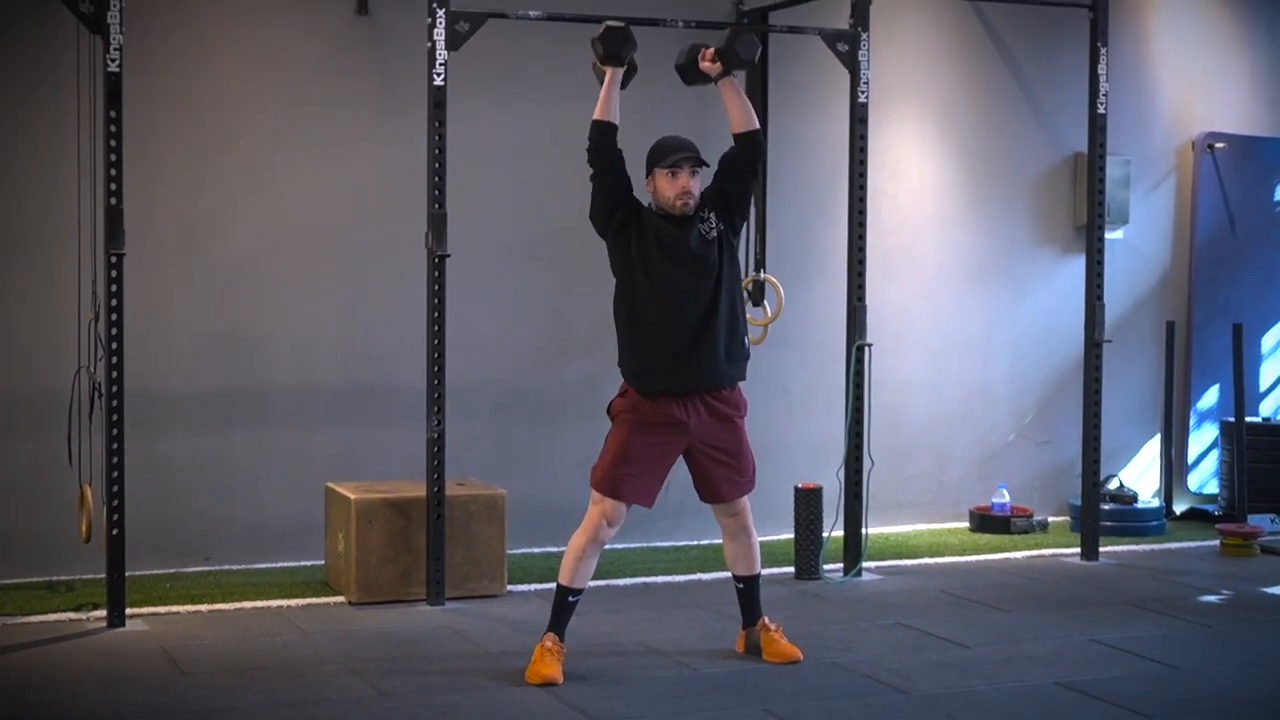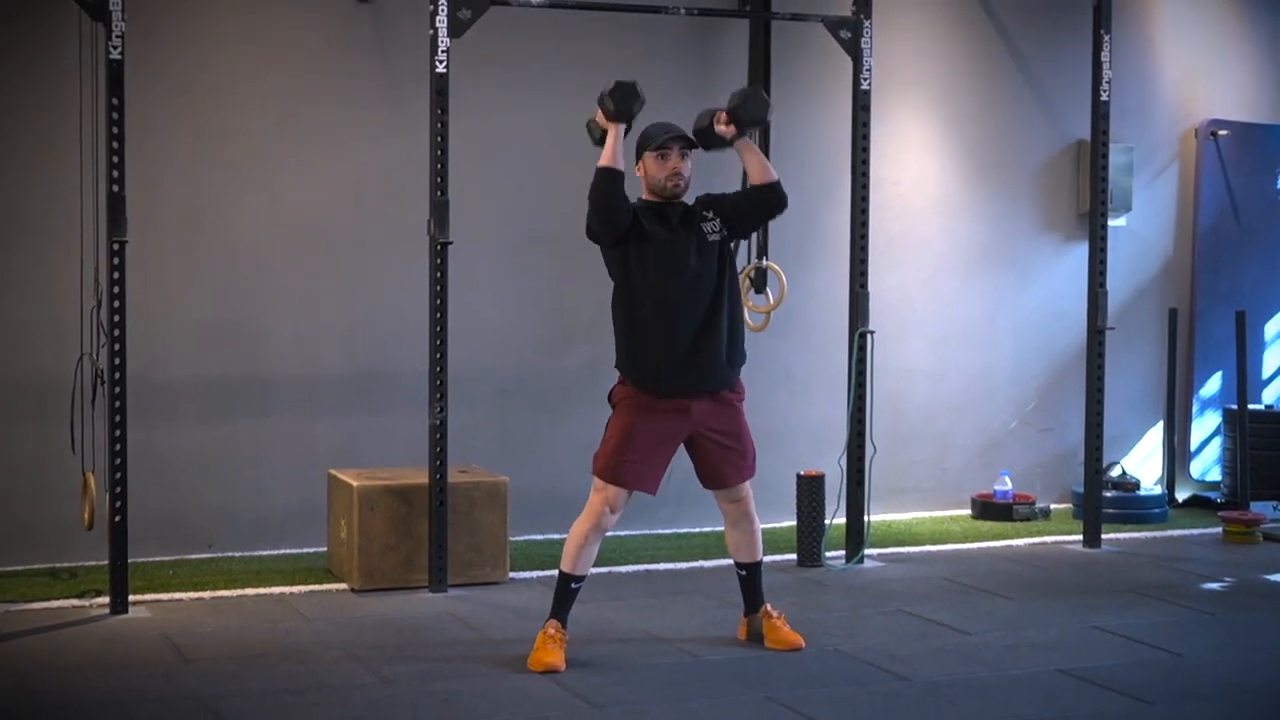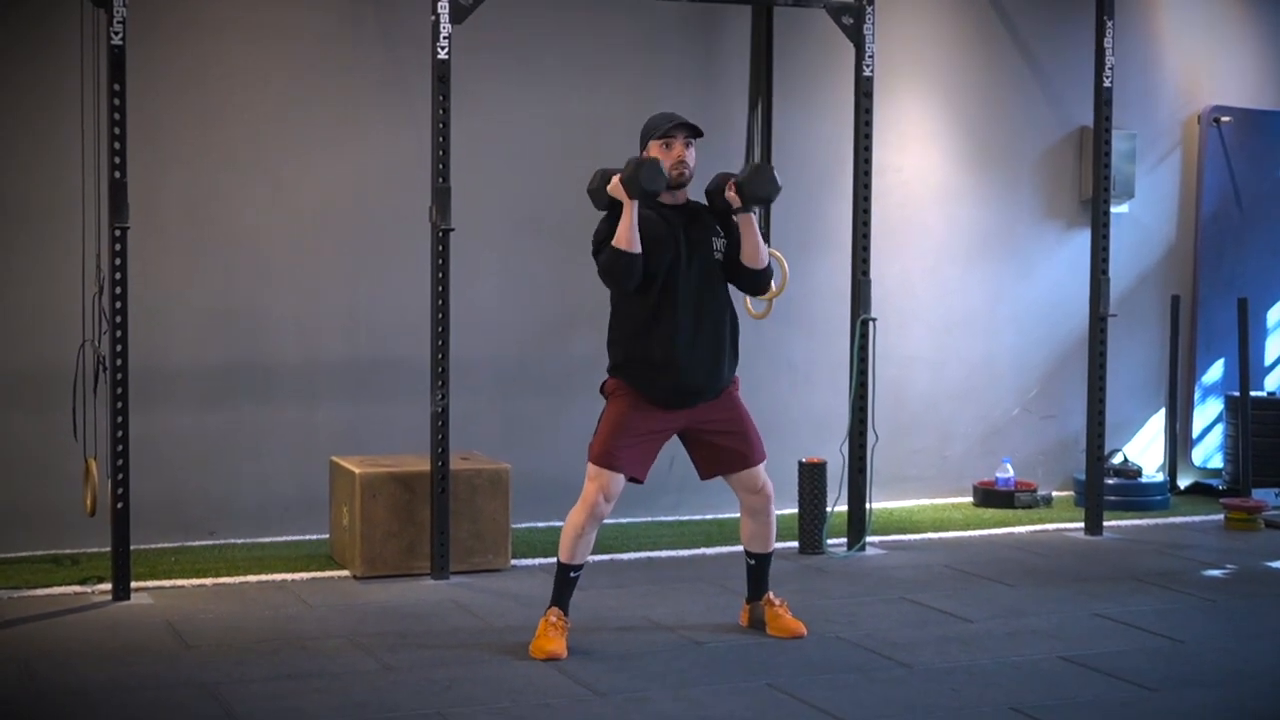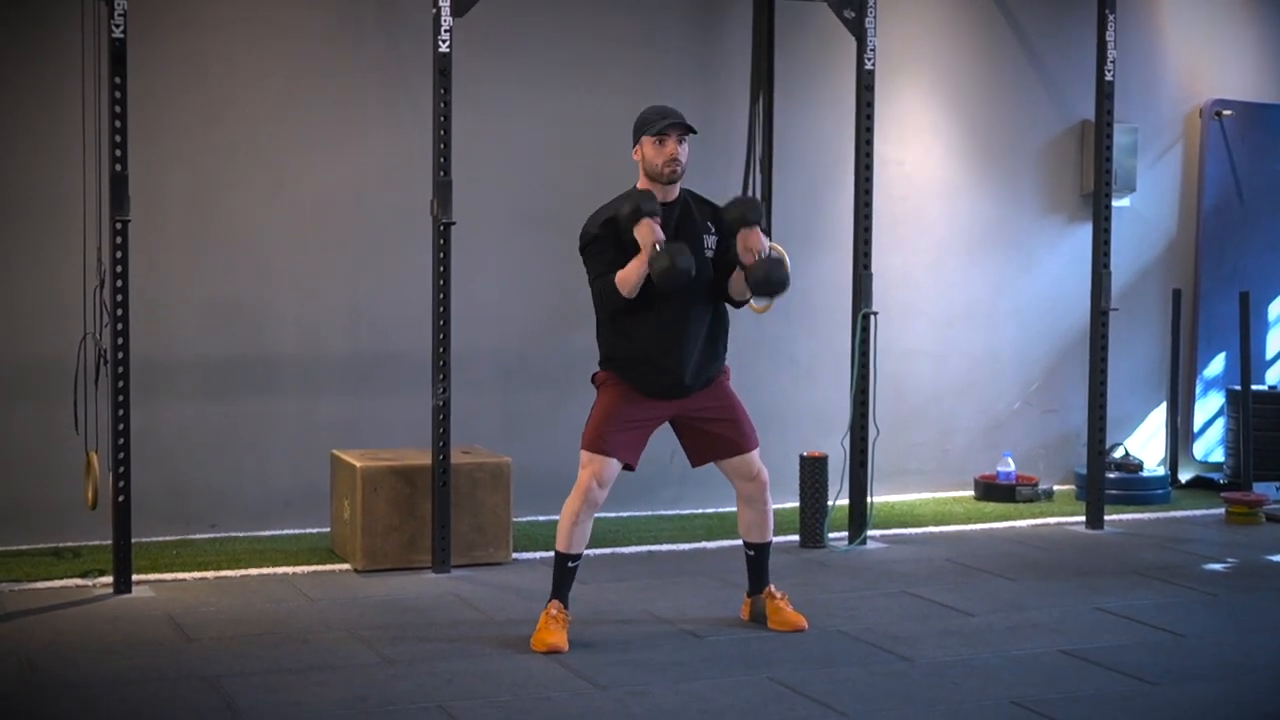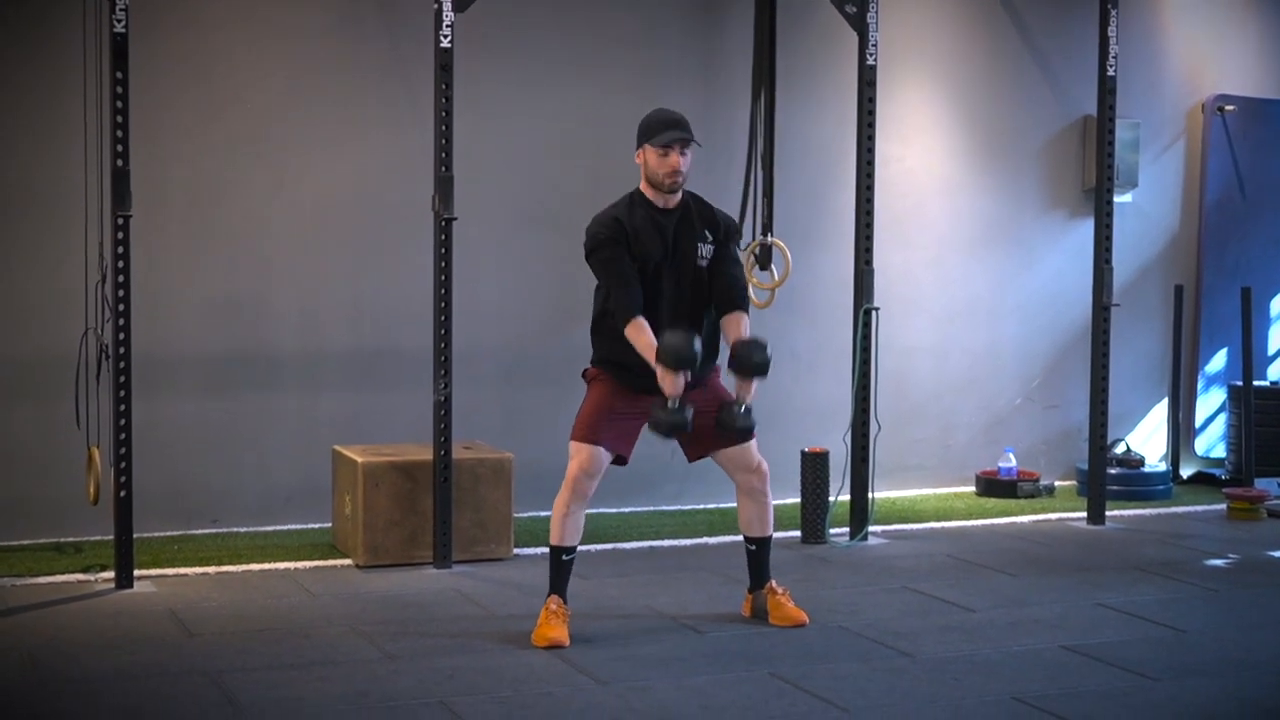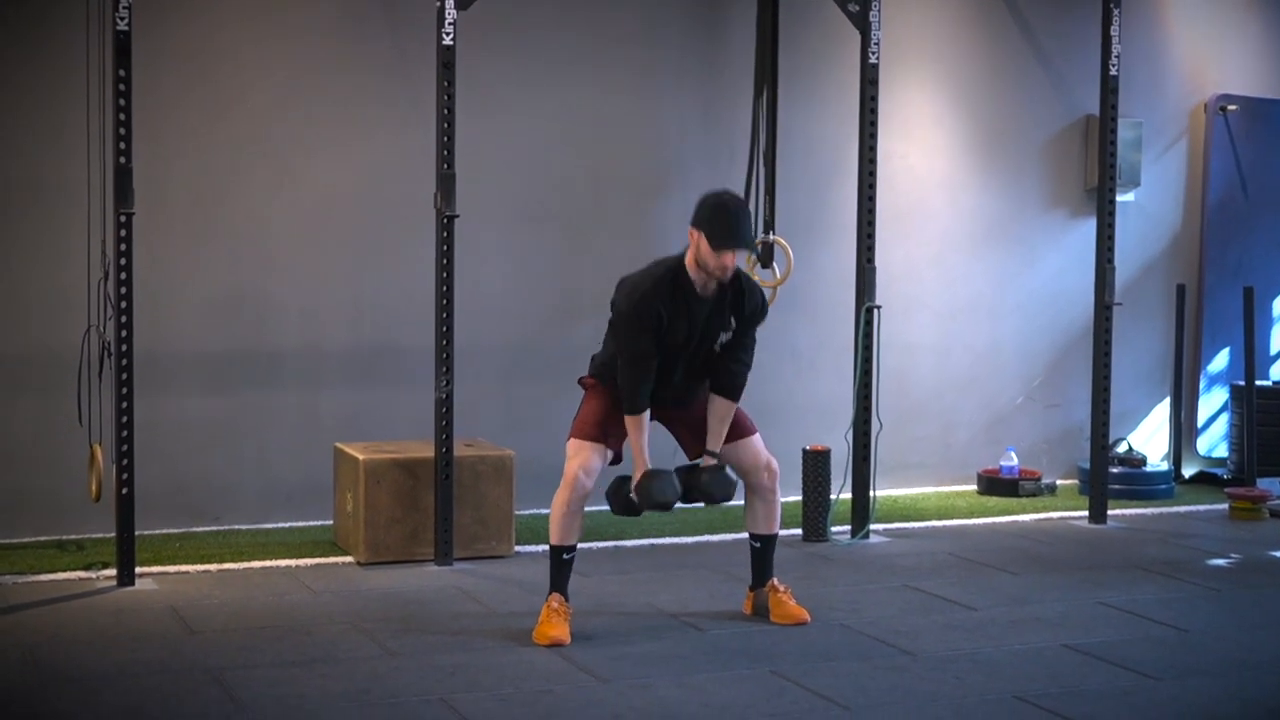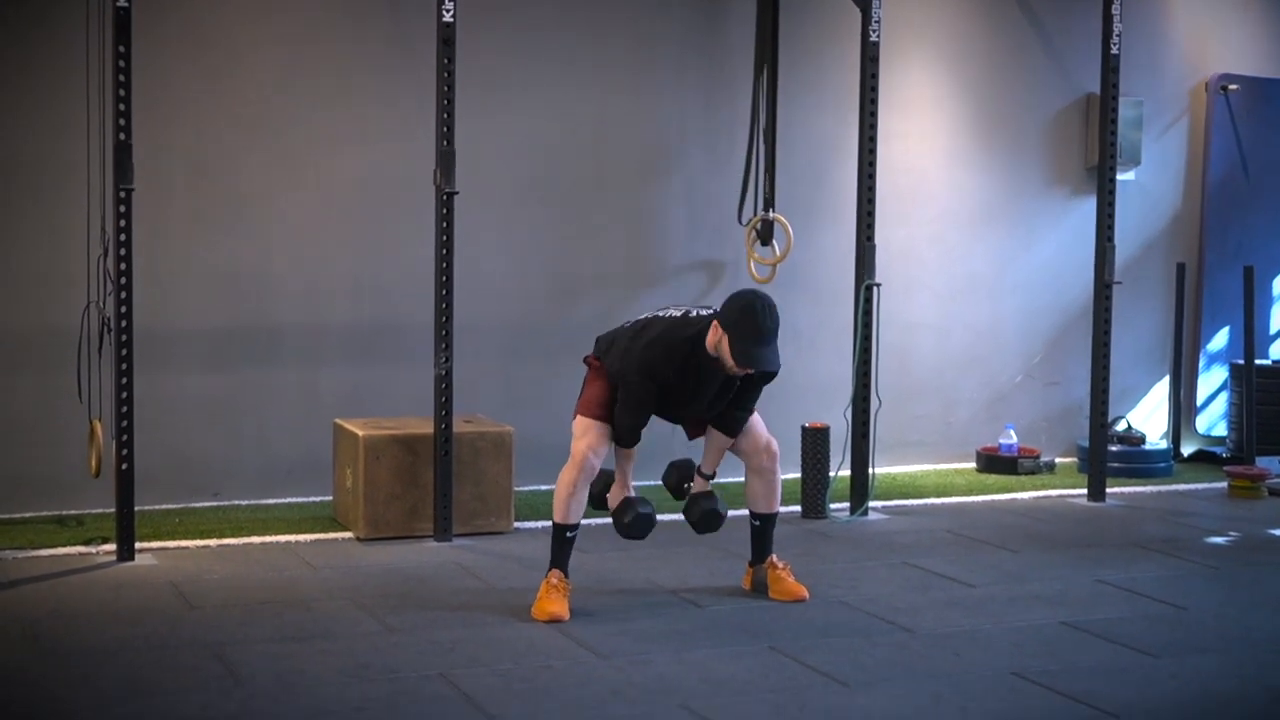
dt=0.2s
person 1, frame 1
left shoulder: (720, 218)
right shoulder: (628, 226)
left elbow: (749, 150)
right elbow: (603, 158)
left wrist: (725, 79)
right wrist: (611, 76)
left hip: (718, 403)
right hip: (649, 405)
left knee: (737, 517)
right knee: (602, 520)
left ankle: (755, 628)
right ankle: (553, 639)
person 1, frame 2
left shoulder: (713, 215)
right shoulder: (627, 221)
left elbow: (772, 198)
right elbow: (603, 203)
left wrist: (740, 139)
right wrist: (613, 134)
left hip: (718, 394)
right hip: (649, 397)
left knee: (741, 505)
right knee: (602, 507)
left ankle: (756, 614)
right ankle: (555, 626)
person 1, frame 3
left shoulder: (716, 223)
right shoulder: (623, 223)
left elbow: (757, 282)
right elbow: (621, 279)
left wrist: (746, 215)
right wrist: (629, 207)
left hip: (712, 390)
right hip: (641, 390)
left knee: (759, 492)
right knee: (598, 496)
left ankle: (760, 603)
right ankle: (556, 615)
person 1, frame 4
left shoulder: (712, 217)
right shoulder: (610, 221)
left elbow: (734, 293)
right elbow: (609, 298)
left wrist: (750, 261)
right wrist: (645, 256)
left hip: (703, 378)
right hip: (631, 380)
left knee: (755, 480)
right knee: (591, 485)
left ankle: (760, 596)
right ankle: (556, 608)
person 1, frame 5
left shoulder: (714, 223)
right shoulder: (613, 225)
left elbow: (730, 297)
right elbow: (623, 307)
right wrist: (659, 364)
left hip: (699, 375)
right hip: (622, 375)
left knee: (754, 471)
right knee: (581, 474)
left ankle: (762, 592)
right ankle: (555, 603)
person 1, frame 6
left shoulder: (747, 297)
right shoulder: (643, 293)
left elbow: (728, 380)
right elbow: (635, 387)
left wrist: (712, 453)
right wrist: (642, 466)
left hip: (690, 388)
right hip: (618, 385)
left knee: (764, 469)
right knee: (578, 476)
left ankle: (763, 588)
right ankle: (557, 601)
person 1, frame 7
left shoulder: (760, 362)
right shoulder: (654, 350)
left elbow: (729, 419)
right elbow: (628, 423)
left wrist: (704, 476)
right wrist: (622, 485)
right hip: (616, 369)
left knee: (765, 450)
right knee: (586, 453)
left ankle: (763, 565)
right ankle: (557, 577)
